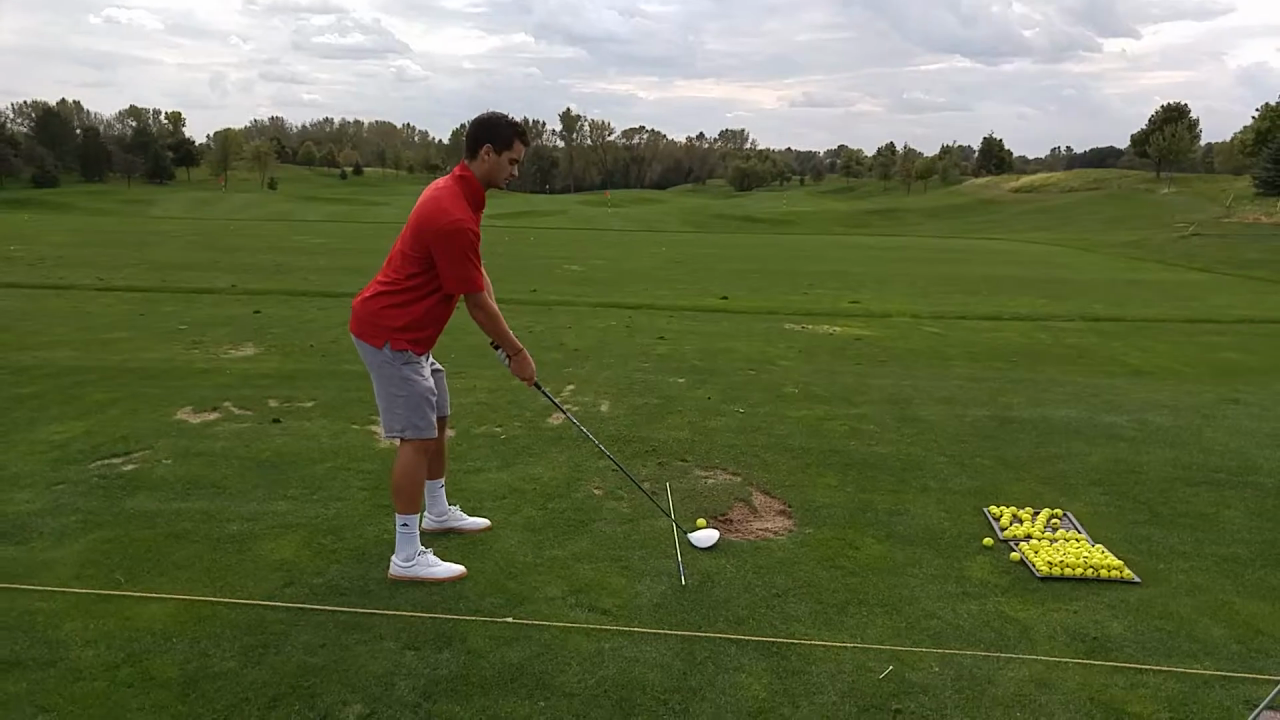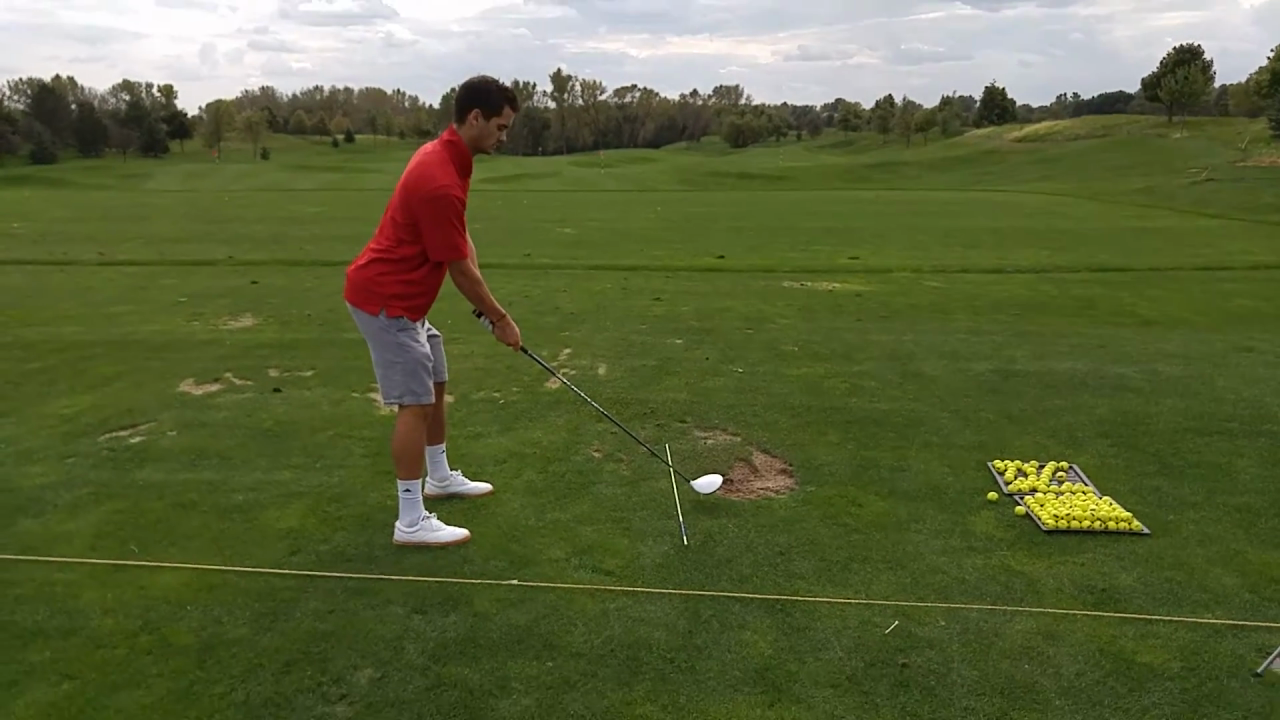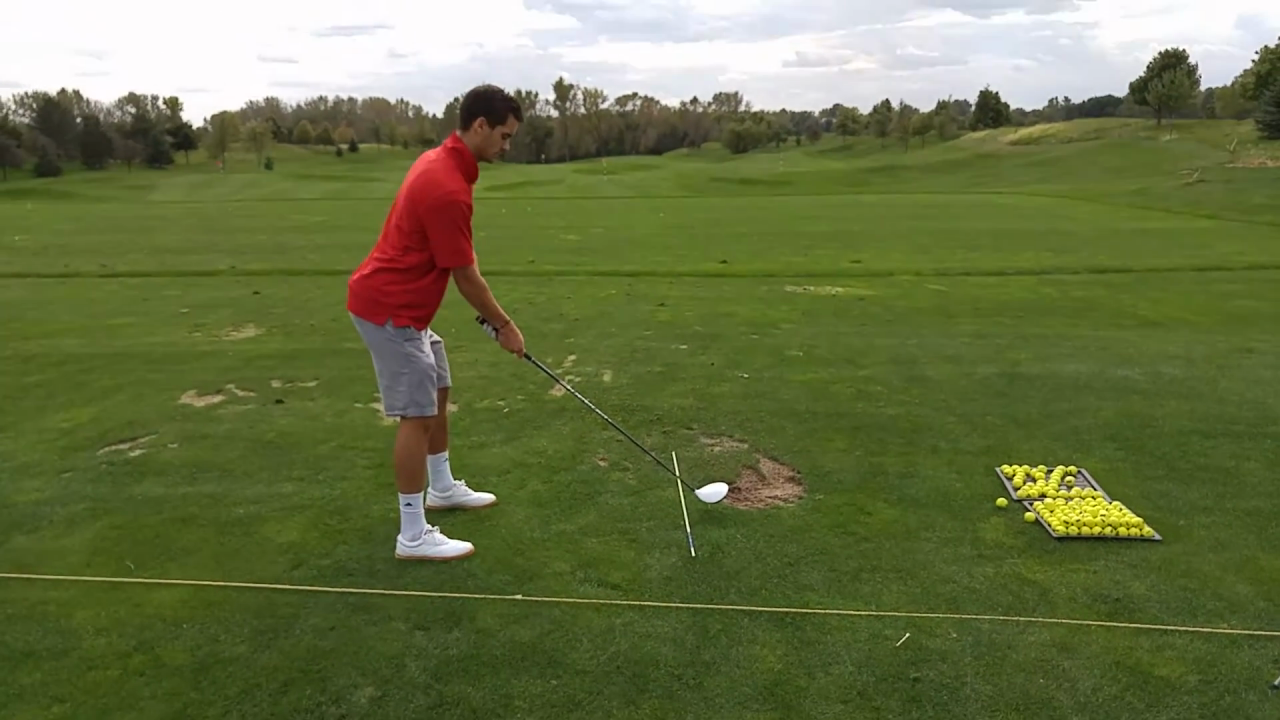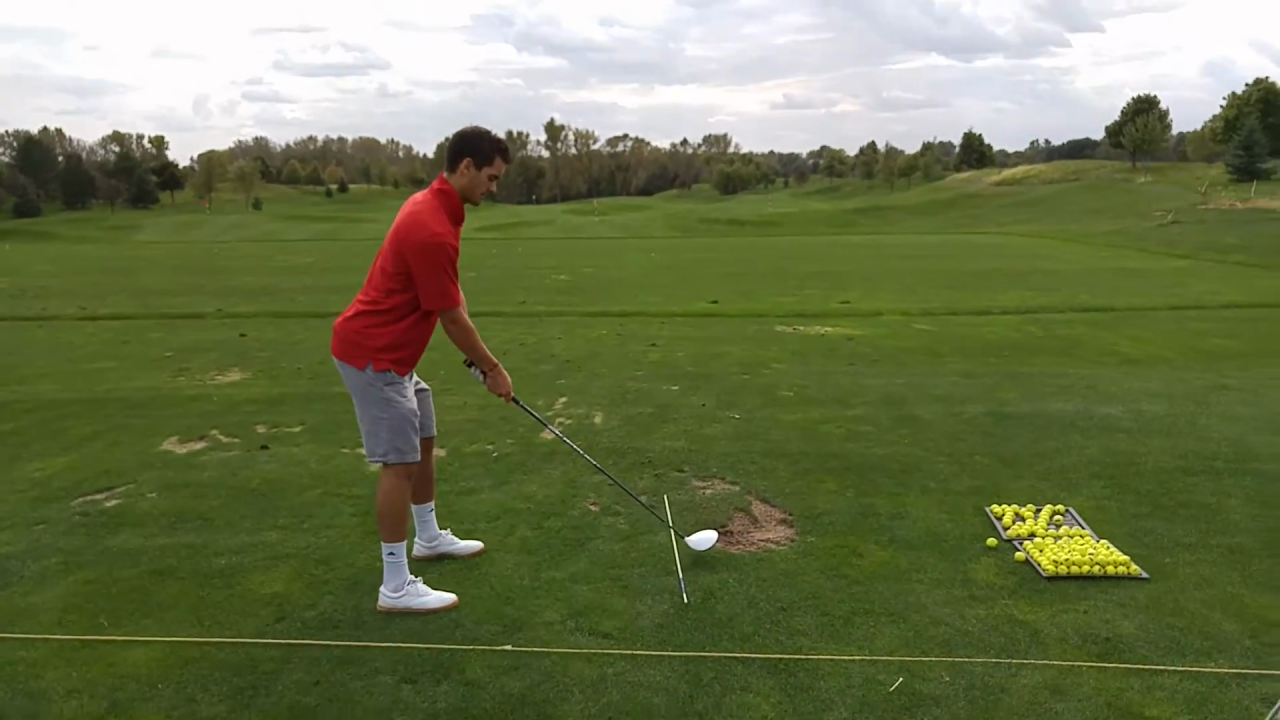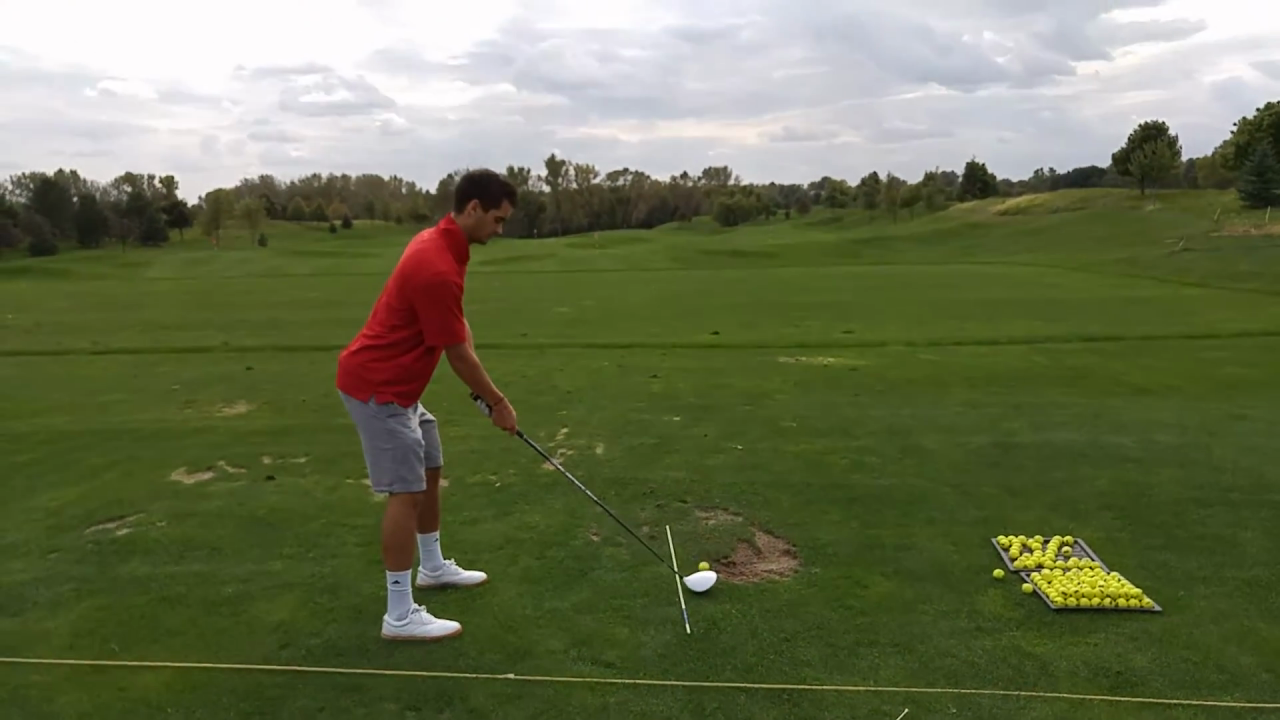
dt=0.5s
person 1, frame 1
left shoulder: (456, 190)
right shoulder: (453, 217)
left elbow: (477, 274)
right elbow: (476, 302)
left wrist: (503, 338)
right wrist: (516, 353)
left hip: (406, 328)
right hip: (389, 333)
left knee: (436, 422)
right knee: (416, 436)
left ankle: (438, 512)
right ankle: (407, 557)
person 1, frame 2
left shoulder: (444, 155)
right shoulder: (440, 182)
left elbow: (462, 241)
right elbow: (459, 268)
left wrist: (486, 302)
right wrist: (499, 318)
left hip: (400, 295)
right hip: (385, 300)
left knee: (434, 388)
right knee: (415, 403)
left ankle: (440, 477)
right ankle: (411, 521)
person 1, frame 3
left shoulder: (441, 159)
right shoulder: (447, 188)
left elbow: (463, 254)
right elbow: (464, 275)
left wrist: (489, 312)
right wrist: (504, 325)
left hip: (399, 303)
right hip: (390, 309)
left knee: (437, 394)
right knee: (415, 414)
left ankle: (442, 487)
right ankle: (413, 536)
person 1, frame 4
left shoulder: (433, 203)
right shoulder: (432, 229)
left elbow: (452, 295)
right elbow: (451, 317)
left wrist: (478, 354)
right wrist: (492, 368)
left hip: (389, 349)
right hip: (373, 354)
left knee: (422, 443)
right knee: (400, 462)
left ankle: (429, 537)
right ankle: (395, 587)
person 1, frame 5
left shoulder: (440, 241)
right shoulder: (438, 268)
left elbow: (458, 326)
right elbow: (457, 354)
left wrist: (483, 388)
right wrist: (498, 402)
left hip: (394, 381)
right hip: (376, 387)
left knee: (428, 473)
right knee: (406, 492)
left ankle: (433, 566)
right ankle: (399, 615)
